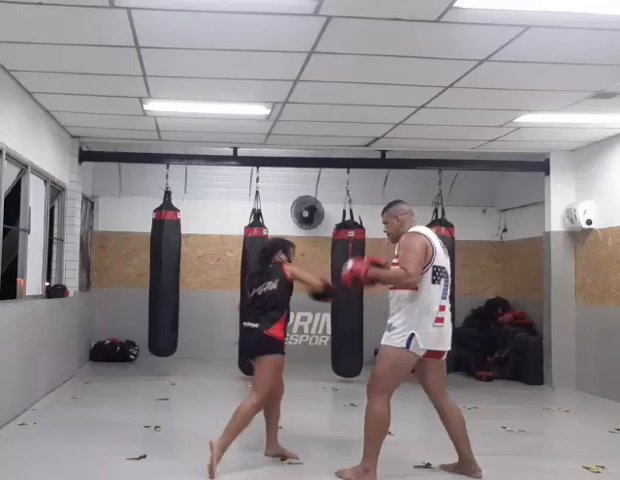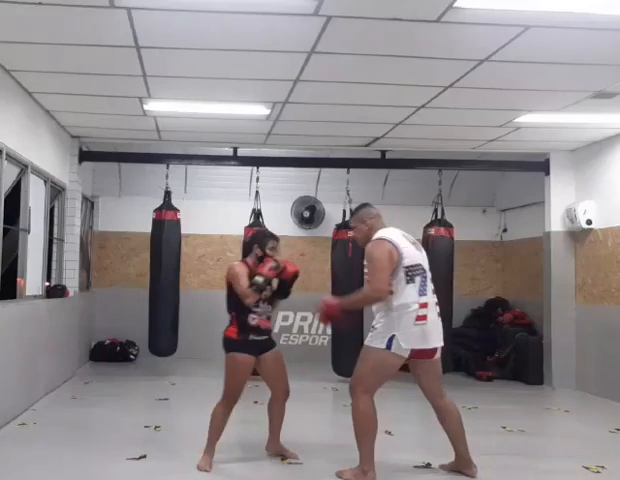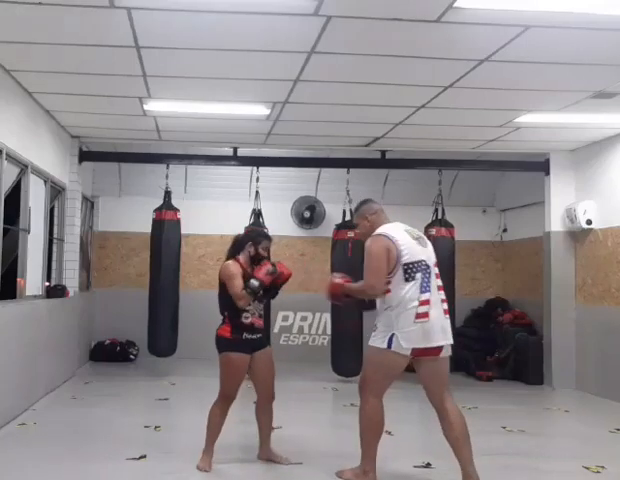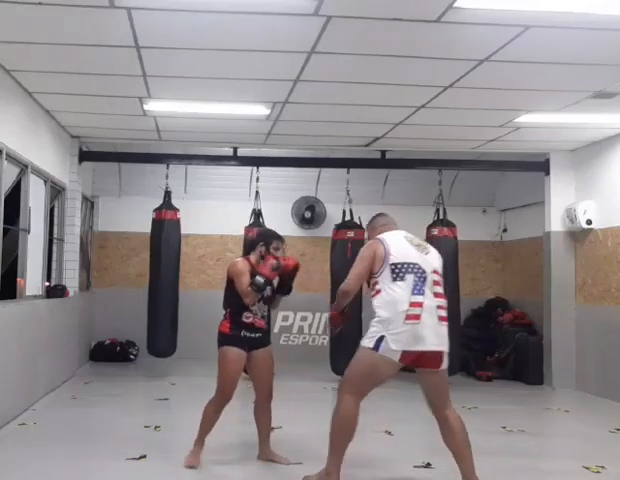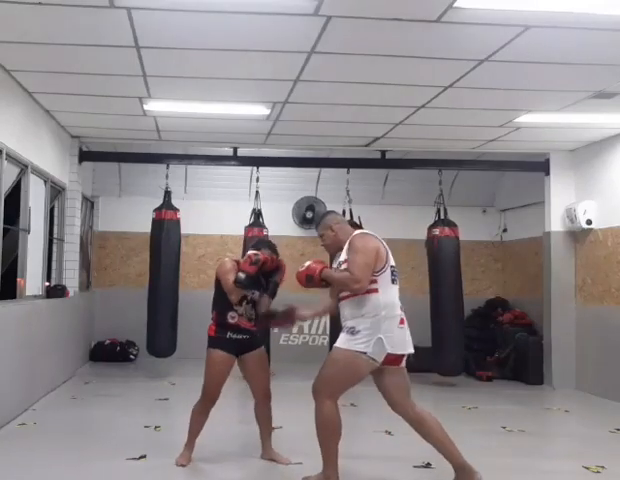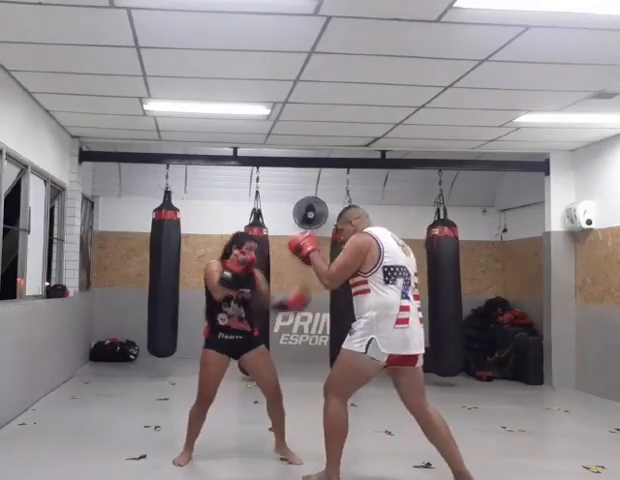
dt=0.4s
person 1, frame 1
left shoulder: (413, 237)
right shoulder: (432, 240)
left elbow: (408, 277)
left wrist: (368, 272)
right wrist: (379, 271)
left hip: (412, 328)
right hip: (435, 329)
left knee: (378, 391)
right knee: (440, 397)
person 1, frame 2
left shoulder: (379, 245)
right shoulder: (406, 240)
left elbow: (378, 291)
left wrist: (340, 304)
left hip: (397, 329)
right hip: (428, 326)
left knee: (360, 390)
right knee: (436, 396)
person 1, frame 3
left shoulder: (379, 240)
right shoulder: (418, 236)
left elbow: (374, 288)
left wrist: (345, 286)
right wrist: (360, 288)
left hip: (402, 327)
right hip: (437, 325)
left knee: (370, 393)
right knee: (442, 401)
person 1, frame 4
left shoulder: (376, 244)
right shoulder: (431, 251)
left elbow: (349, 287)
left wrist: (337, 309)
left hip: (395, 331)
right hip: (432, 334)
left knee: (348, 393)
right knee: (443, 409)
person 1, frame 5
left shoulder: (361, 240)
right shoulder: (346, 254)
left elbow: (358, 284)
right elbow: (337, 301)
left wrist: (322, 273)
right wrist: (305, 314)
left hip: (372, 332)
right hip: (390, 335)
left knee: (323, 393)
right knee: (406, 407)
person 1, frame 6
left shoulder: (363, 240)
right shoulder: (399, 244)
left elbow: (330, 278)
left wrist: (310, 251)
left hip: (378, 331)
right hip: (409, 334)
left knee: (334, 393)
right knee: (420, 406)
person 2, frame 1
left shoulder: (254, 275)
right shoulder: (286, 270)
left elbow: (252, 305)
right elbow: (319, 286)
right wrist: (326, 289)
left hip: (252, 334)
right hip: (269, 338)
left knee: (275, 391)
right knee: (260, 396)
left ankle: (272, 445)
right ankle: (221, 444)
person 2, frame 2
left shoulder: (264, 271)
right shoulder: (238, 269)
left elbow: (271, 304)
right elbow: (248, 298)
left wrist: (284, 285)
right wrist: (264, 277)
left hip: (264, 340)
right hip: (240, 340)
left knee: (281, 392)
right knee: (230, 398)
left ankle: (274, 443)
right ankle: (208, 452)
person 2, frame 3
left shoulder: (255, 269)
right shoulder: (231, 267)
right elbow: (241, 301)
left wrist: (273, 286)
right wrist: (260, 279)
left hip: (258, 338)
right hip: (233, 339)
left knee: (267, 395)
right knee: (226, 398)
left ankle: (265, 449)
right ankle: (207, 453)
person 2, frame 4
left shoulder: (266, 270)
right shoulder: (239, 265)
left elbow: (271, 304)
right elbow: (249, 297)
left wrist: (286, 281)
right wrist: (265, 274)
left hip: (260, 337)
right hip: (234, 335)
left knee: (265, 395)
right knee: (223, 395)
left ankle: (265, 449)
right ankle: (197, 447)
person 2, frame 5
left shoulder: (259, 277)
right shoulder: (228, 265)
left elbow: (262, 310)
right elbow: (234, 295)
left wrist: (274, 282)
right wrist: (248, 270)
left hip: (251, 339)
right hip: (223, 337)
left knee: (264, 395)
right knee: (209, 397)
left ankle: (267, 449)
right ankle: (188, 449)
person 2, frame 6
left shoulder: (254, 274)
right shoulder: (215, 266)
left elbow: (265, 302)
right elbow: (217, 294)
left wrist: (287, 303)
right wrist: (234, 270)
left hip: (248, 339)
right hip: (218, 339)
left knee: (274, 393)
right knee: (205, 398)
left ankle: (282, 446)
right ankle: (188, 449)
